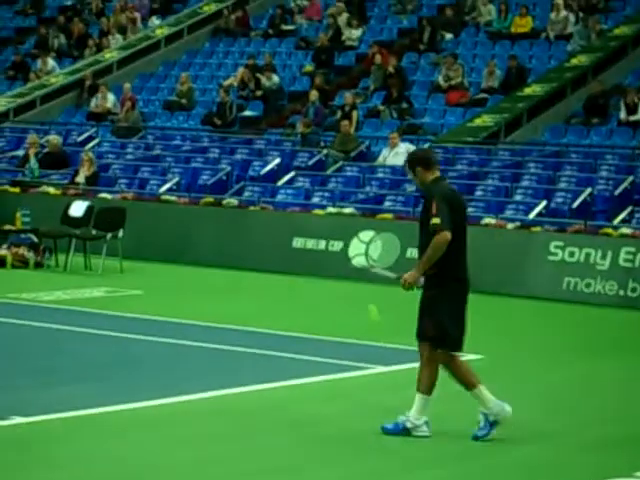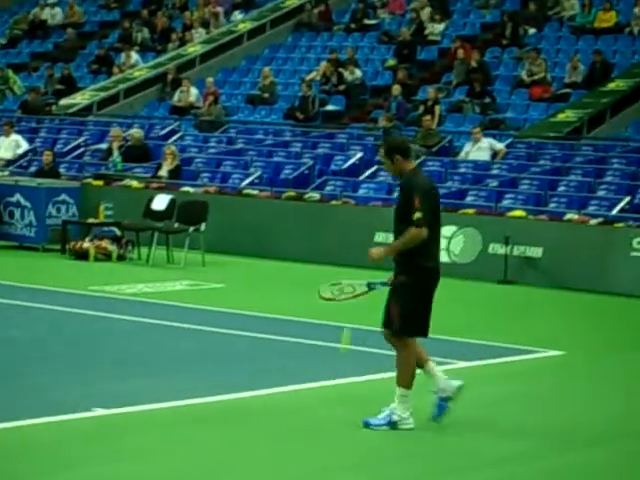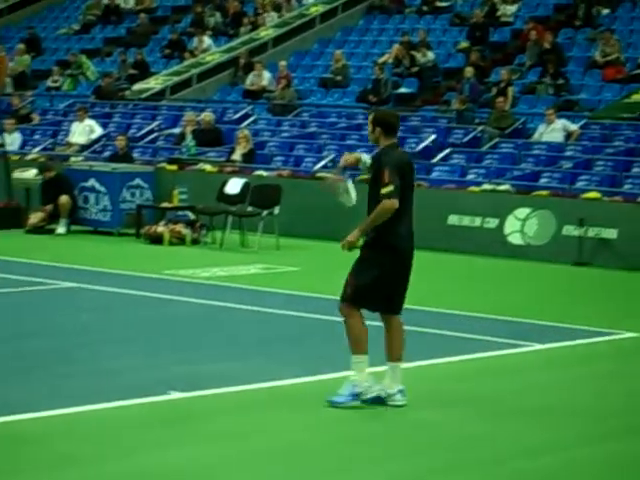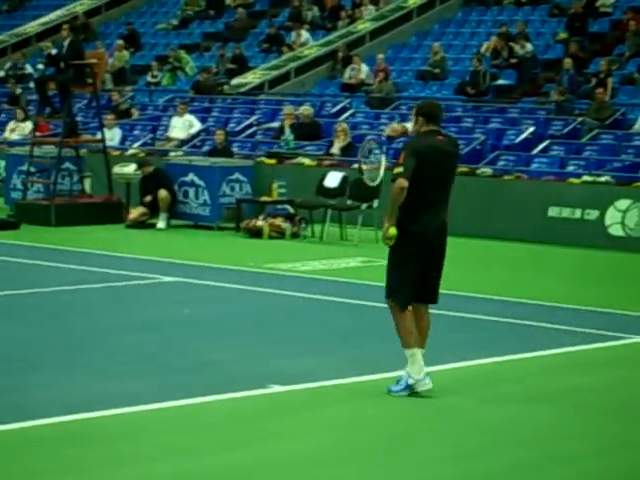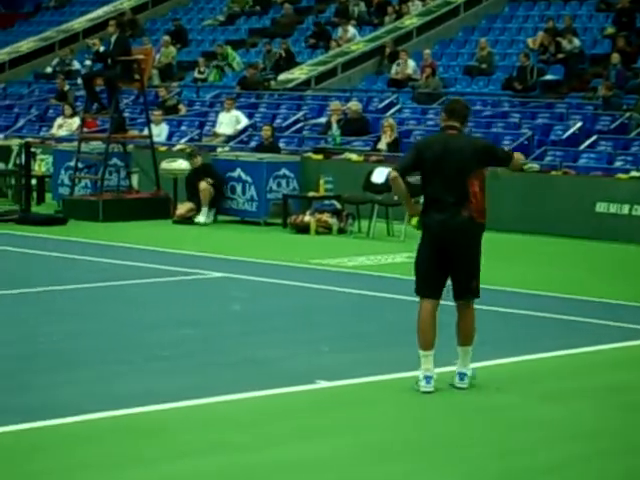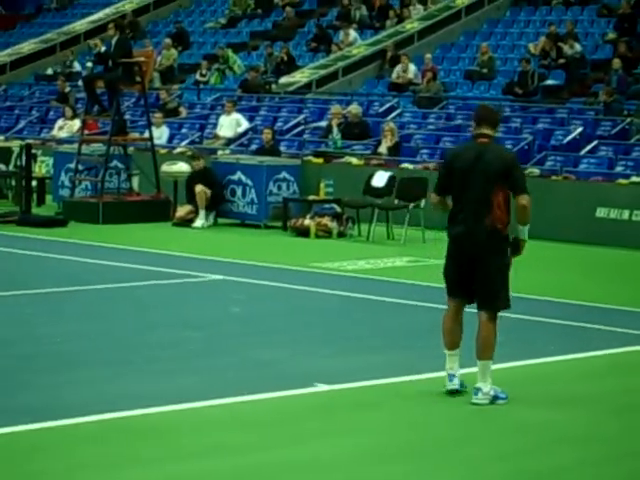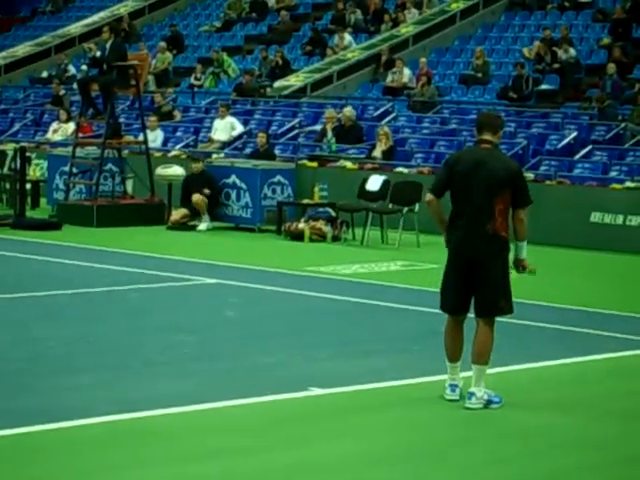
dt=0.7s
person 1, frame 1
left shoulder: (436, 194)
right shoulder: (446, 192)
left elbow: (442, 237)
left wrist: (418, 271)
right wrist: (424, 272)
left hip: (444, 285)
right hip: (445, 282)
left knee: (444, 352)
right knee: (430, 350)
left ankle: (493, 407)
right ankle: (417, 418)
person 1, frame 2
left shoulder: (417, 186)
right shoulder: (413, 183)
left elbow: (419, 231)
left wrist: (386, 250)
right wrist: (399, 268)
left hip: (416, 273)
right hip: (413, 271)
left knee: (401, 337)
right knee: (394, 334)
left ankle: (401, 412)
right ankle: (443, 383)
person 1, frame 3
left shoulder: (390, 161)
right shoulder: (398, 156)
left elbow: (390, 203)
left wrist: (360, 231)
right wrist: (360, 159)
left hip: (382, 247)
right hip: (400, 246)
left knee: (350, 306)
right knee: (391, 315)
left ankle: (361, 381)
right ankle: (393, 387)
person 1, frame 4
left shoulder: (414, 146)
right shoulder: (451, 146)
left elbow: (402, 184)
left wrist: (390, 217)
left hip: (411, 231)
right hip: (437, 233)
left knee: (398, 302)
right knee: (421, 303)
left ankle: (418, 375)
right ankle: (414, 371)
person 1, frame 5
left shoulder: (424, 145)
right shoulder: (477, 146)
left elbow: (394, 177)
right elbow: (518, 161)
left wrist: (411, 207)
right wrist: (501, 156)
left hip: (433, 228)
right hip: (466, 229)
left knee: (428, 301)
right knee: (465, 301)
left ankle: (426, 374)
right ankle: (463, 371)
person 1, frame 6
left shoulder: (454, 155)
right shoulder: (506, 158)
left elbow: (436, 199)
right elbow: (523, 202)
right wrist: (521, 235)
left hip: (459, 238)
right hip: (492, 240)
left knee: (455, 303)
right knee: (488, 312)
left ankle: (452, 373)
right ankle: (483, 386)
person 1, frame 7
left shoulder: (456, 160)
right shoulder: (510, 167)
left elbow: (431, 198)
right elbow: (520, 216)
left wrist: (446, 230)
right wrist: (521, 253)
left hip: (459, 247)
right hip: (492, 249)
left knee: (455, 315)
right knee: (485, 319)
left ankle: (452, 382)
right ankle: (476, 391)
